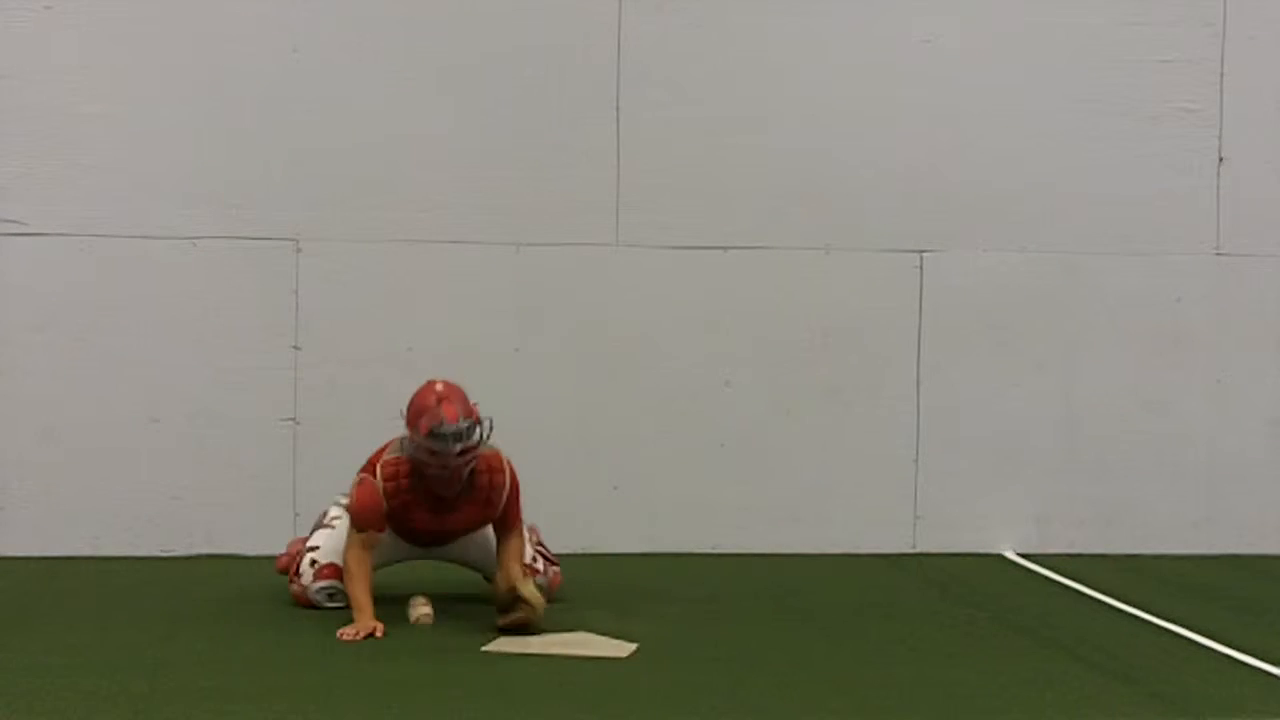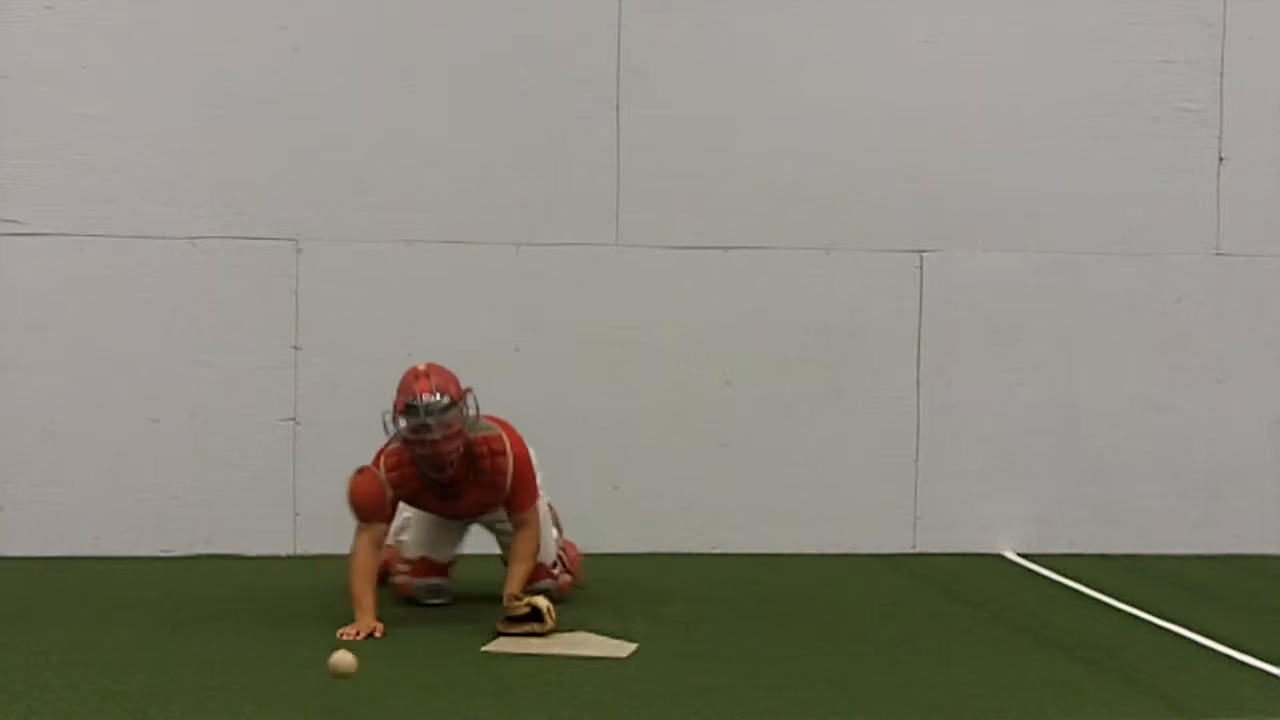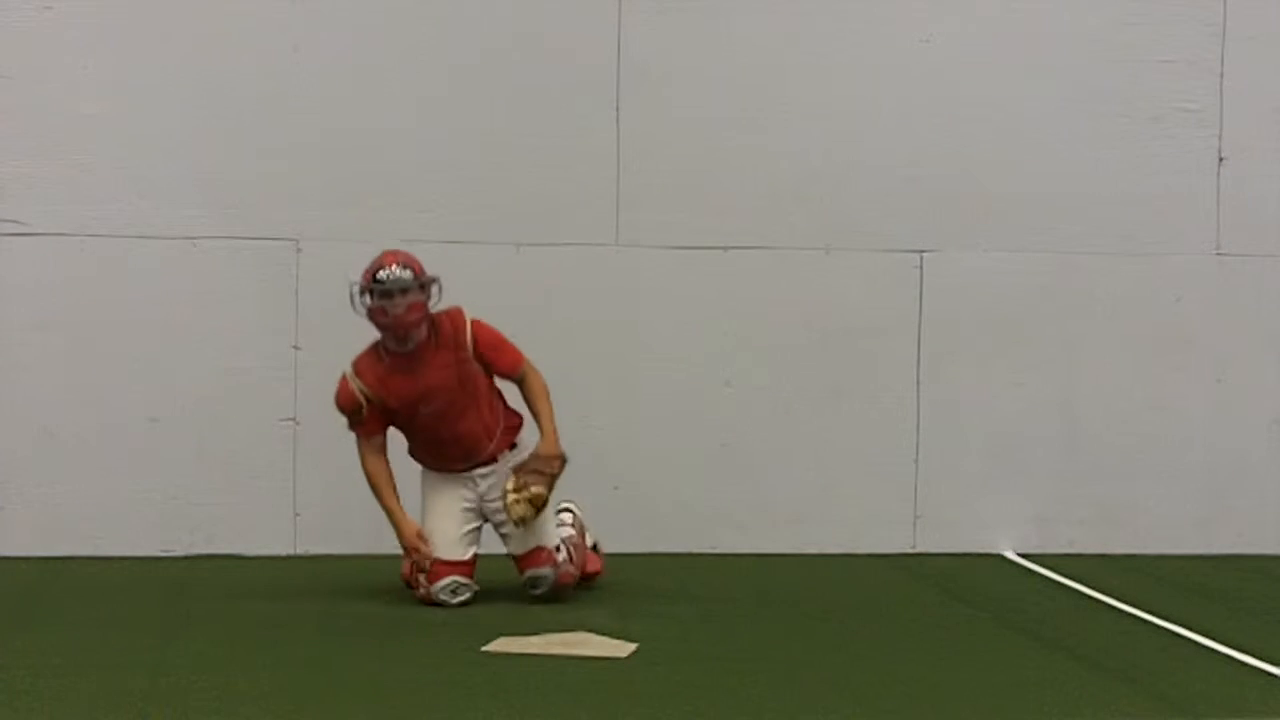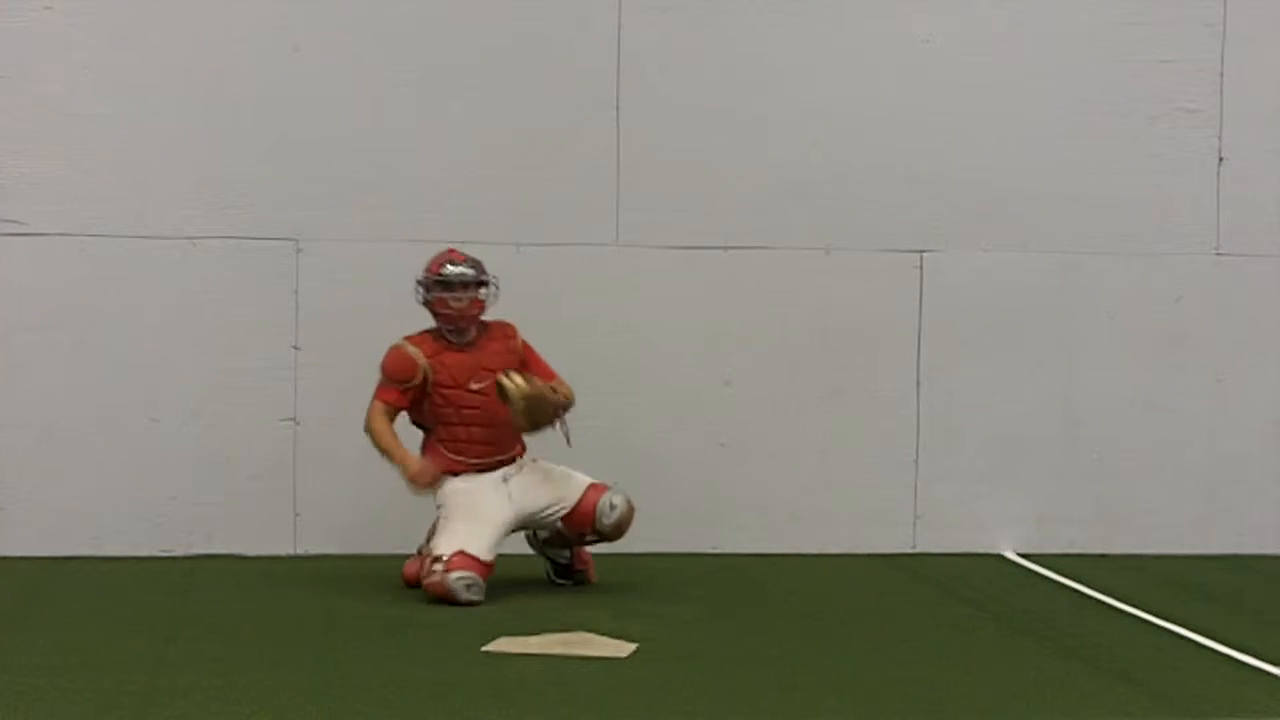
dt=0.5s
person 1, frame 1
left shoulder: (497, 471)
right shoulder: (385, 472)
left elbow: (509, 533)
right elbow: (359, 547)
left wrist: (509, 582)
right wrist: (363, 615)
left hip: (463, 535)
right hip: (391, 529)
left knee: (542, 582)
right knee: (314, 588)
right ankle: (330, 529)
person 1, frame 2
left shoulder: (504, 449)
right shoulder: (391, 466)
left elbow: (525, 526)
right elbow: (367, 541)
left wrist: (514, 589)
right wrist: (366, 615)
left hip: (507, 496)
right hip: (438, 506)
left knee: (548, 584)
left ankle: (548, 533)
right ankle: (406, 540)
person 1, frame 3
left shoulder: (462, 332)
right shoulder: (366, 375)
left elbow: (527, 375)
right elbow: (373, 456)
left wrist: (550, 439)
right wrist: (401, 523)
left hip: (507, 463)
right hip: (444, 480)
left knee: (550, 580)
right knee: (447, 591)
left ankle: (568, 527)
right ankle: (419, 558)
person 1, frame 4
left shoulder: (507, 338)
right shoulder: (417, 355)
left elbow: (565, 395)
right elbow: (376, 420)
left wrist: (554, 394)
right wrist: (407, 461)
left hip: (522, 474)
right hip: (464, 487)
left knee: (616, 512)
right knee: (456, 586)
left ankle: (554, 544)
right ankle: (437, 551)
